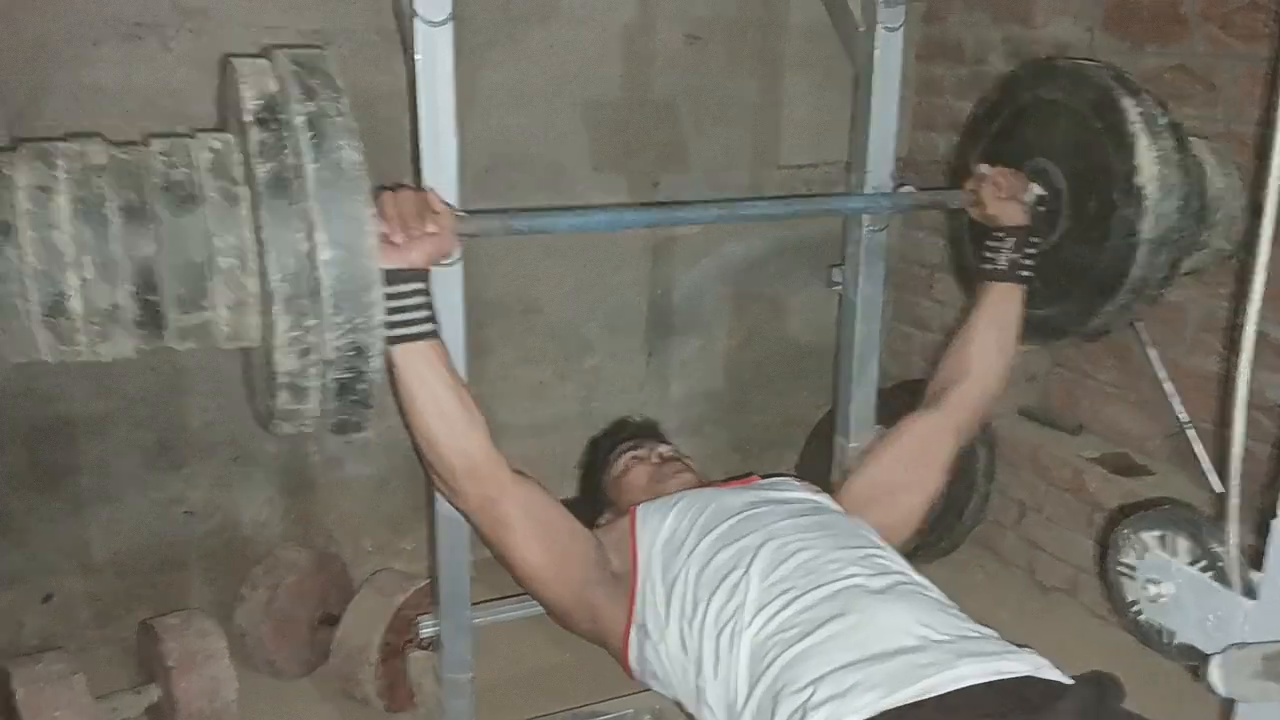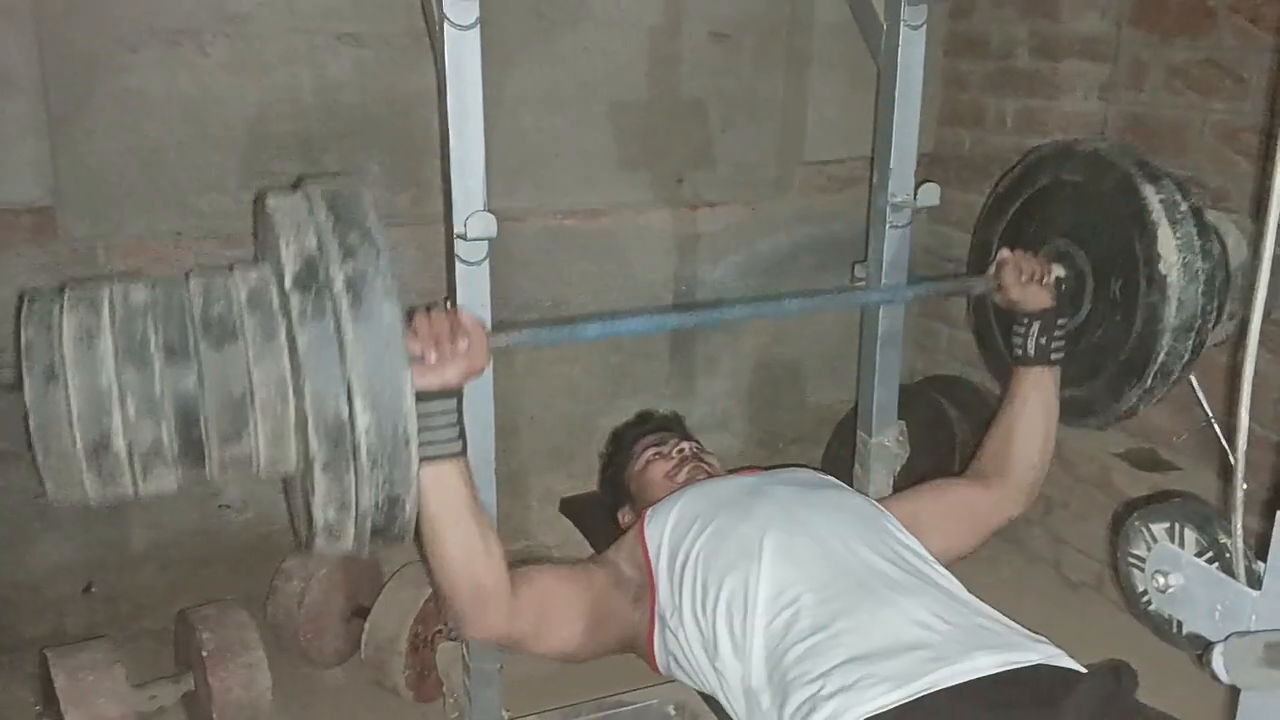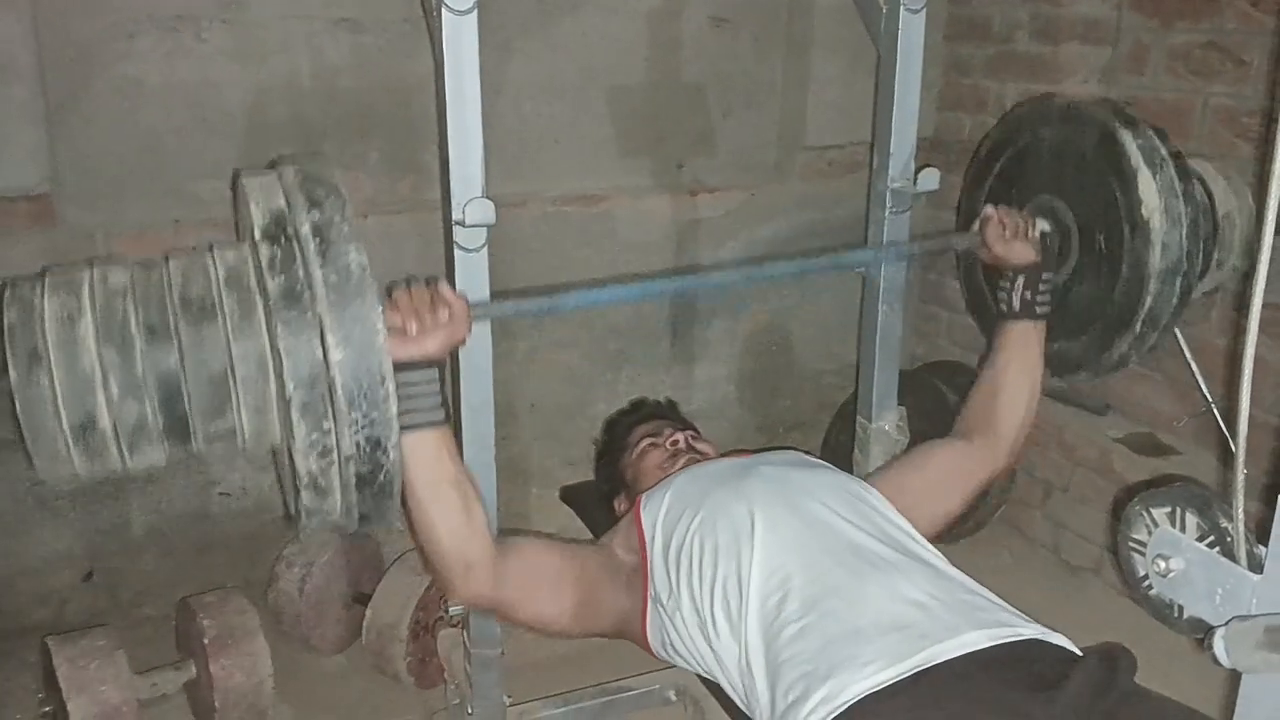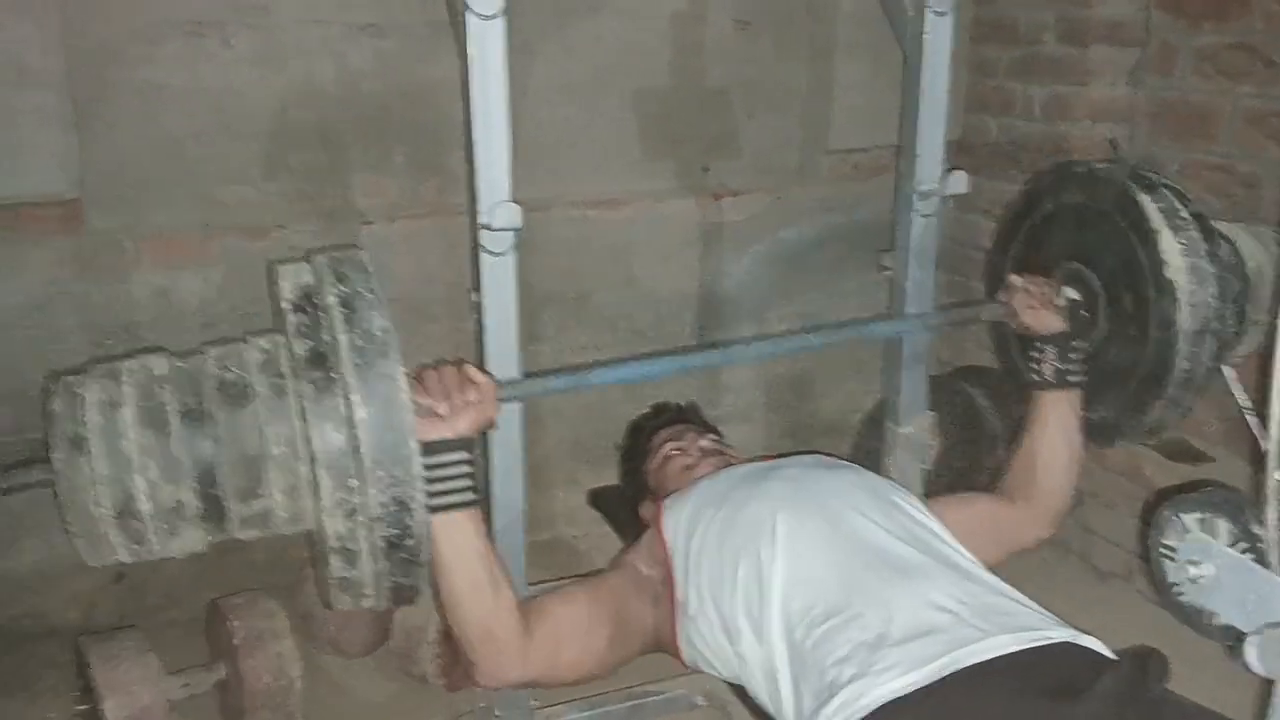
dt=1s
person 1, frame 1
left shoulder: (820, 512)
right shoulder: (614, 570)
left elbow: (949, 410)
right elbow: (479, 479)
left wrist: (1009, 246)
right wrist: (404, 284)
person 1, frame 2
left shoulder: (840, 501)
right shoulder: (638, 573)
left elbow: (1003, 486)
right elbow: (487, 604)
left wrist: (1035, 327)
right wrist: (436, 403)
person 1, frame 3
left shoulder: (836, 490)
right shoulder: (635, 558)
left elbow: (987, 443)
right elbow: (475, 570)
left wrist: (1022, 284)
right wrist: (418, 377)
person 1, frame 4
left shoulder: (864, 491)
right shoulder: (657, 570)
left elbow: (1032, 508)
right elbow: (503, 650)
left wrist: (1054, 350)
right wrist: (446, 457)
